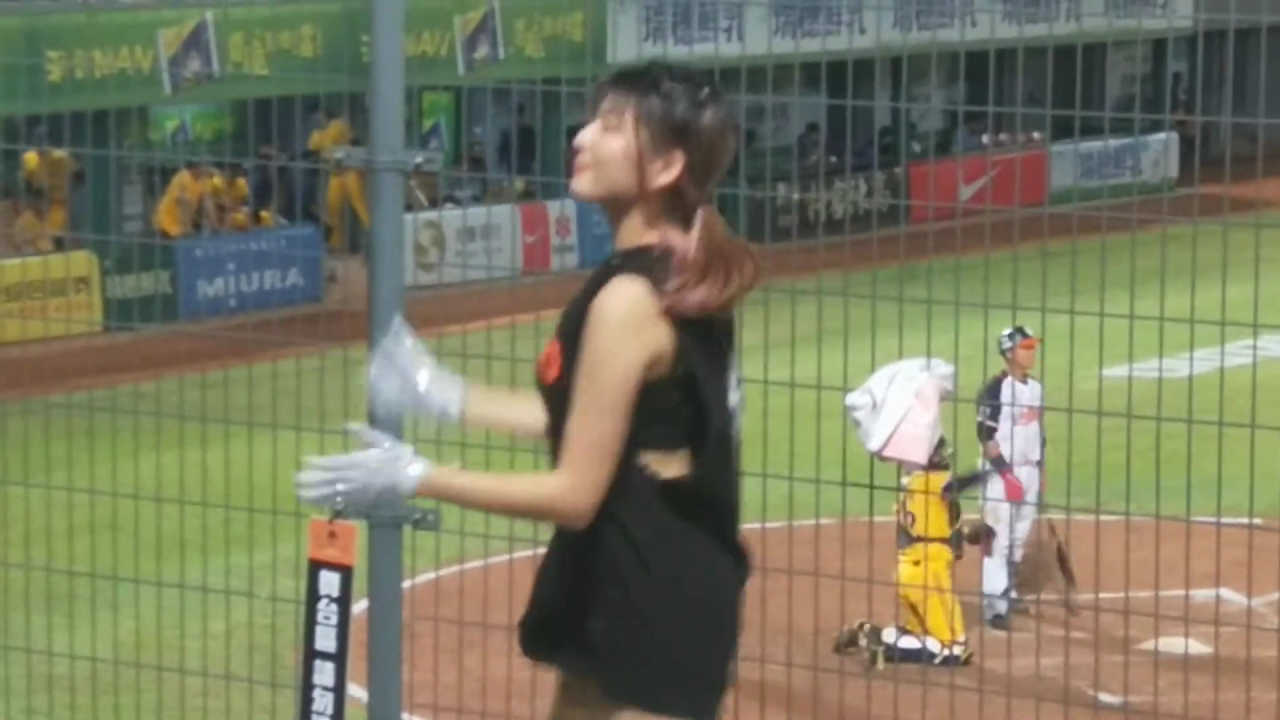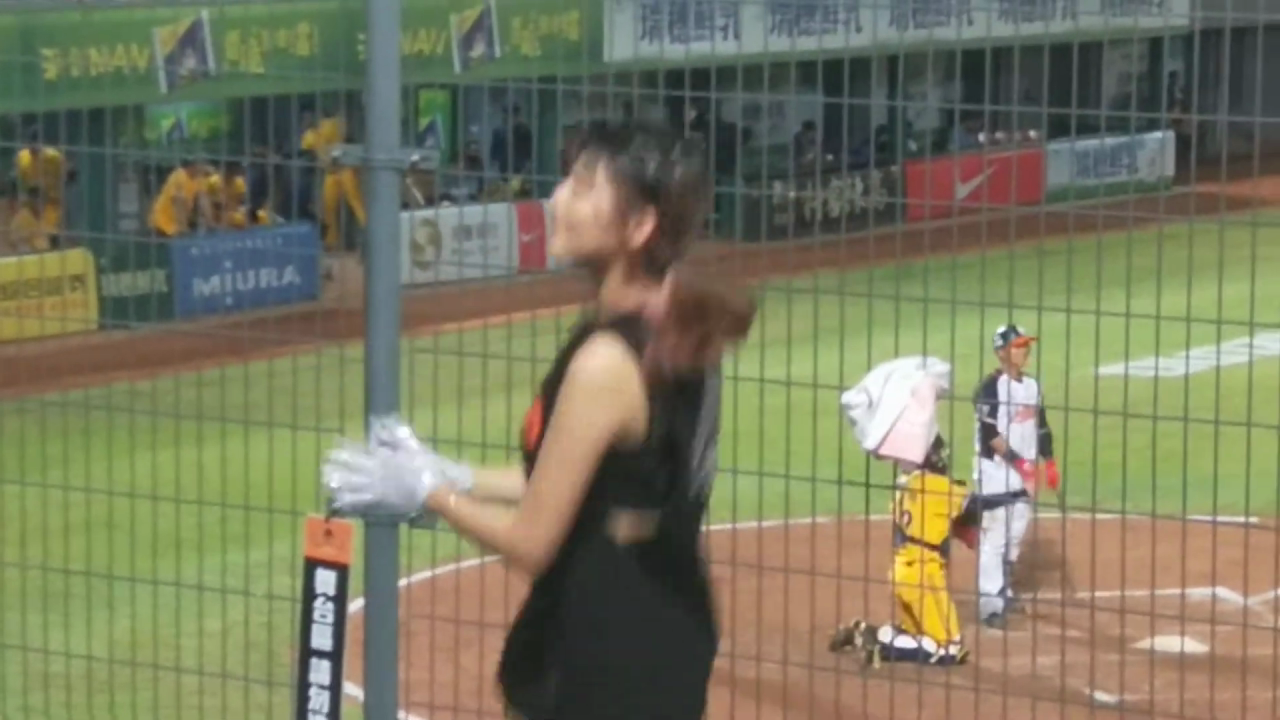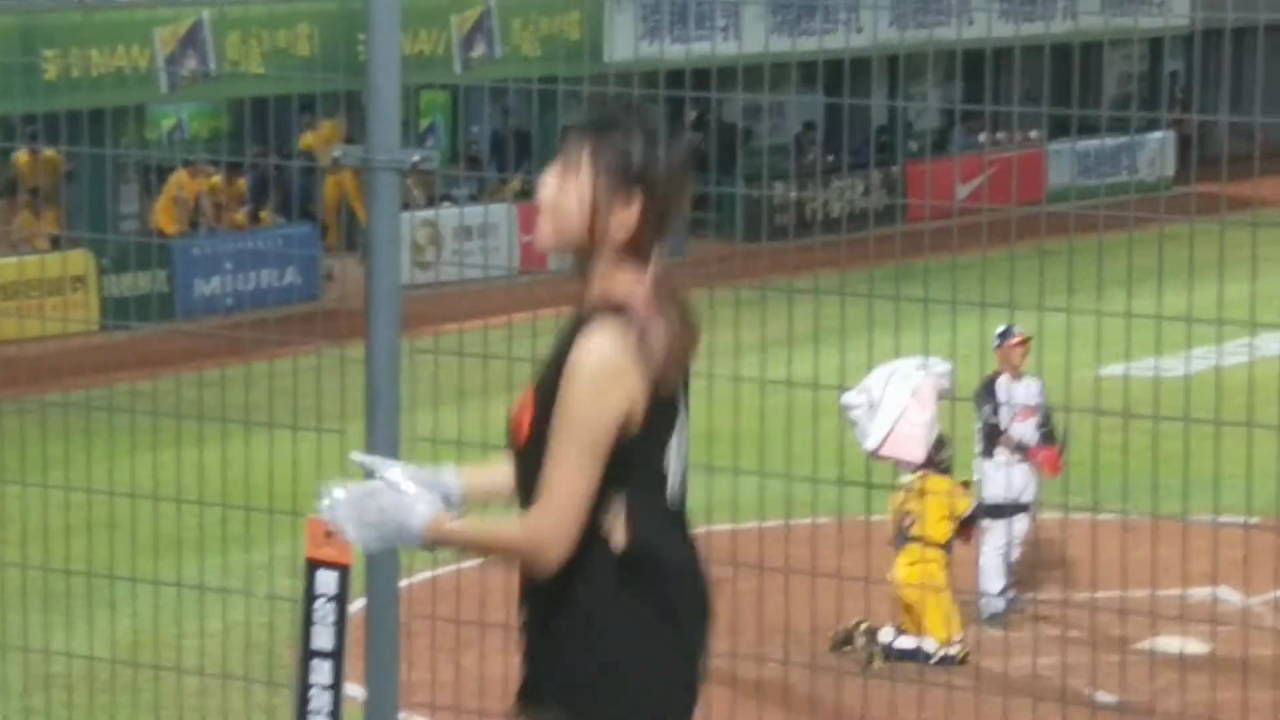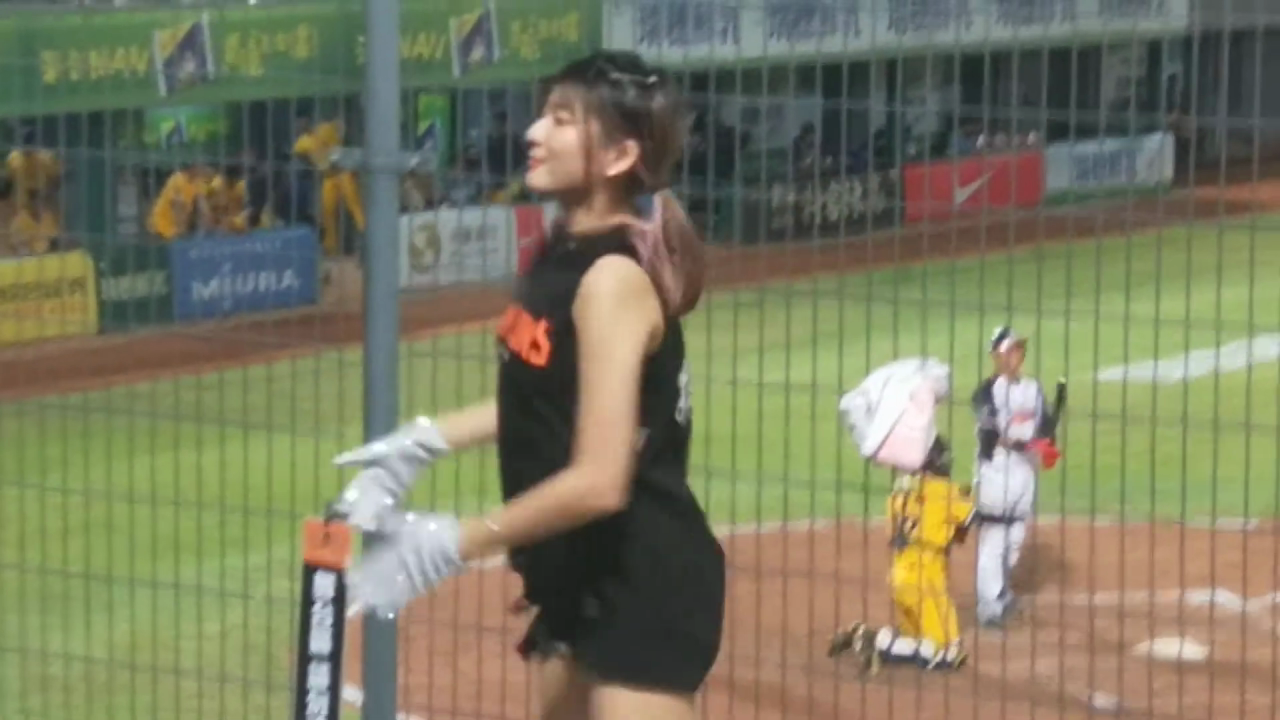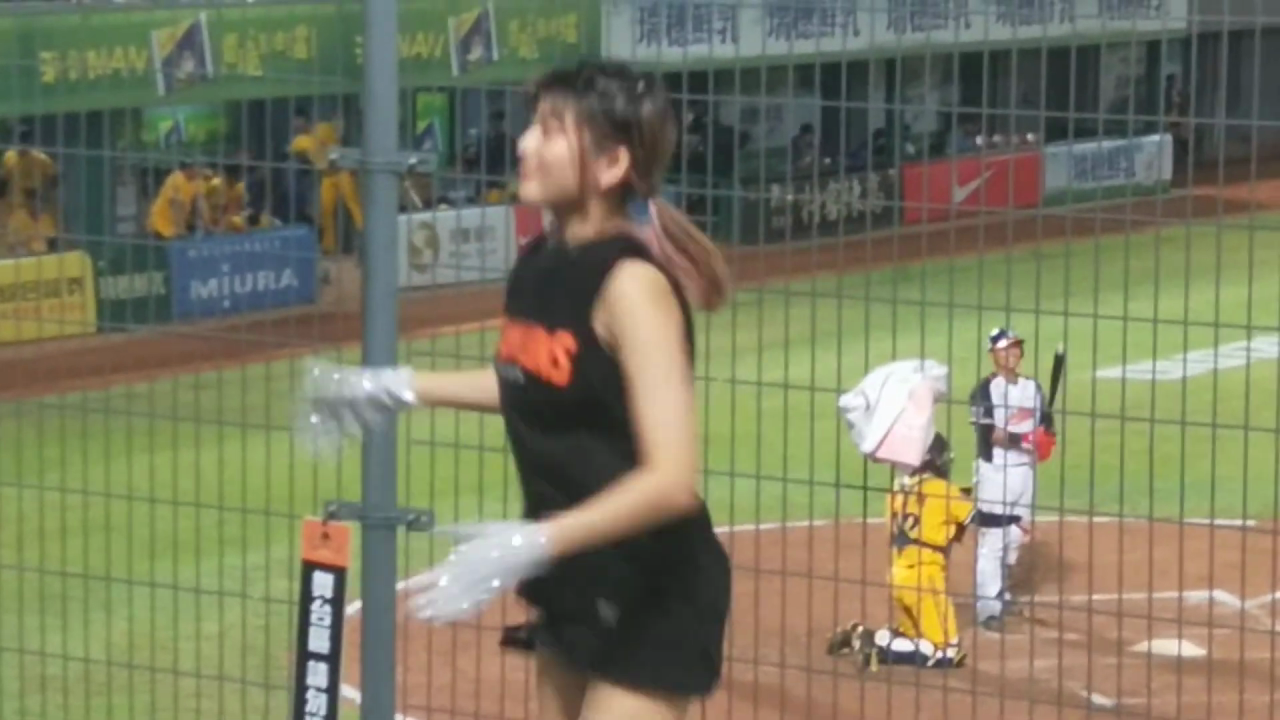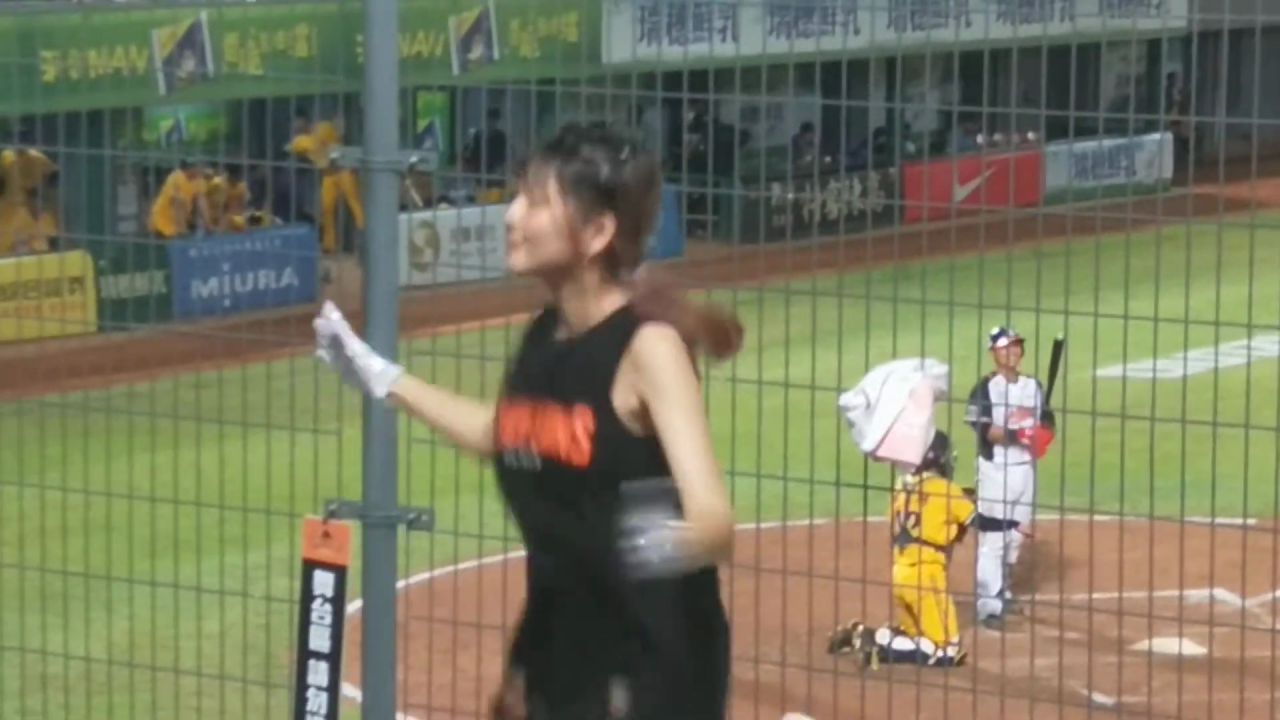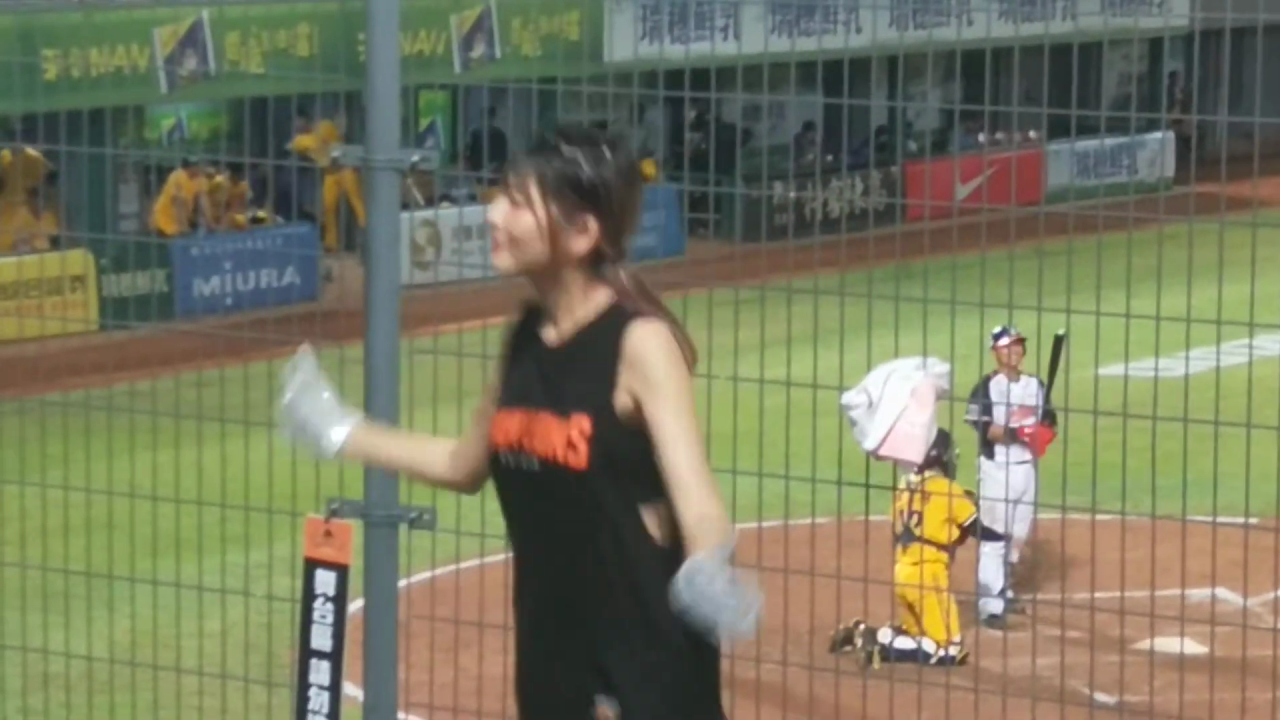
dt=0.1s
person 1, frame 1
left shoulder: (628, 301)
right shoulder: (670, 279)
left elbow: (576, 495)
right elbow: (565, 415)
left wrist: (417, 476)
right wrist: (446, 397)
left hip: (658, 598)
right hip: (615, 585)
person 1, frame 2
left shoulder: (606, 362)
right shoulder: (669, 335)
left elbow: (532, 546)
left wrist: (419, 489)
right wrist: (451, 476)
left hip: (629, 652)
right hip: (609, 635)
person 1, frame 3
left shoulder: (605, 351)
right shoulder: (632, 328)
left elbow: (547, 541)
left wrist: (418, 520)
right wrist: (440, 484)
left hip: (622, 641)
right hip: (601, 629)
person 1, frame 4
left shoulder: (613, 278)
right shoulder: (564, 253)
left elbow: (599, 482)
left wrist: (452, 540)
right wrist: (426, 438)
left hip: (649, 585)
right hip: (582, 579)
person 1, frame 5
left shoulder: (635, 287)
right shoulder: (541, 262)
left elbow: (674, 481)
left wrist: (533, 543)
right wrist: (399, 388)
left hip: (651, 594)
right hip: (576, 582)
person 1, frame 6
left shoulder: (648, 350)
right shoulder: (541, 338)
left elbow: (713, 516)
right elbow: (504, 439)
left wrist: (672, 541)
right wrist: (382, 378)
left hip: (654, 658)
right hip: (562, 633)
person 1, frame 7
left shoulder: (641, 344)
right shoulder: (524, 338)
left elbow: (703, 511)
right elbow: (469, 465)
left wrist: (706, 575)
right wrist: (343, 432)
left hip: (648, 663)
right hip: (558, 647)
person 2, frame 1
left shoulder: (1035, 387)
right shoulder: (995, 388)
right elbow: (987, 436)
left wrist: (1040, 470)
right wrist: (1005, 474)
left hip: (1030, 471)
right hip: (1004, 473)
left knee: (1020, 538)
right knee: (999, 539)
left ankle: (1007, 592)
right ankle: (994, 605)
person 2, frame 2
left shoulder: (1032, 385)
right shoulder: (991, 386)
left elbow: (1040, 427)
right elbow: (989, 434)
left wrist: (1048, 462)
right wrist: (1019, 463)
left hip: (1027, 470)
right hip: (996, 469)
left knee: (1015, 536)
right knee: (994, 537)
left ankle: (1002, 592)
right ankle: (990, 604)
person 2, frame 3
left shoulder: (1034, 385)
right shoulder: (991, 386)
left elbow: (1044, 426)
right elbow: (993, 433)
left wrist: (1051, 451)
right wrist: (1029, 450)
left hip: (1028, 468)
right hip: (998, 468)
left knee: (1017, 536)
right knee: (995, 537)
left ankle: (1003, 591)
right ankle: (991, 603)
person 2, frame 4
left shoulder: (1033, 388)
right shoulder: (988, 389)
left elbow: (1044, 426)
right elbow: (991, 435)
left wrist: (1048, 448)
right wrist: (1028, 446)
left hip: (1026, 472)
right hip: (995, 472)
left knee: (1015, 538)
right knee: (993, 540)
left ankle: (1002, 594)
right ankle: (989, 607)
person 2, frame 5
left shoulder: (1032, 387)
right shoulder: (986, 389)
left elbow: (1045, 424)
right elbow: (986, 433)
left wrist: (1046, 439)
right wrist: (1023, 438)
left hip: (1024, 470)
right hip: (994, 471)
left knee: (1015, 538)
right knee: (992, 540)
left ankle: (1000, 593)
right ankle: (988, 606)
person 2, frame 6
left shoulder: (1033, 386)
right shoulder: (986, 387)
left elbow: (1047, 422)
right elbow: (983, 429)
left wrist: (1043, 435)
right wrist: (1017, 434)
left hip: (1026, 469)
right hip: (995, 469)
left knee: (1017, 535)
right knee: (992, 537)
left ankle: (1001, 592)
right ankle: (988, 605)
person 2, frame 7
left shoulder: (1035, 385)
right shoulder: (987, 386)
left elbow: (1049, 421)
right elbow: (983, 428)
left wrist: (1044, 433)
right wrist: (1017, 432)
left hip: (1027, 468)
right hip: (996, 468)
left knee: (1017, 534)
right knee: (994, 537)
left ankle: (1003, 591)
right ankle: (989, 604)
person 3, frame 1
left shoulder: (911, 483)
right shoulder: (933, 480)
right elbow: (957, 483)
left wrist: (965, 533)
left hip: (911, 569)
right hip: (927, 571)
left knee: (920, 635)
right knee: (953, 649)
left ankle: (867, 634)
right ankle: (882, 639)
person 3, frame 2
left shoulder: (903, 487)
right shoulder: (937, 484)
right elbow: (975, 505)
left wrist: (957, 524)
left hip: (902, 571)
right hip: (925, 573)
left knee: (914, 638)
right knee: (947, 650)
left ankle: (863, 633)
right ankle: (880, 642)
person 3, frame 3
left shoulder: (905, 487)
right shoulder: (943, 486)
right elbow: (980, 513)
left hip: (903, 571)
right hip: (926, 574)
left knee: (913, 636)
right knee: (950, 650)
left ankle: (863, 632)
right ankle: (881, 643)
person 3, frame 4
left shoulder: (899, 493)
right shoulder: (941, 491)
right elbow: (976, 517)
left hip: (900, 578)
right hip: (924, 578)
left knee: (911, 637)
right knee: (947, 654)
left ankle: (859, 637)
right ankle: (877, 646)
person 3, frame 5
left shoulder: (899, 488)
right shoulder: (942, 489)
right elbow: (977, 517)
left hip: (899, 574)
right hip: (924, 576)
left knee: (911, 638)
right knee: (946, 654)
left ankle: (859, 636)
right ankle: (875, 644)
person 3, frame 6
left shoulder: (902, 487)
right shoulder: (946, 491)
right elbow: (976, 523)
left hip: (900, 573)
right hip: (925, 576)
left knee: (913, 637)
right knee: (946, 653)
left ankle: (860, 634)
right ankle: (873, 644)
person 3, frame 7
left shoulder: (904, 485)
right shoulder: (947, 490)
right elbow: (977, 530)
right wrist: (1005, 537)
left hip: (903, 572)
right hip: (929, 575)
left knee: (917, 634)
right knee: (950, 651)
left ankle: (860, 633)
right ankle: (881, 643)
